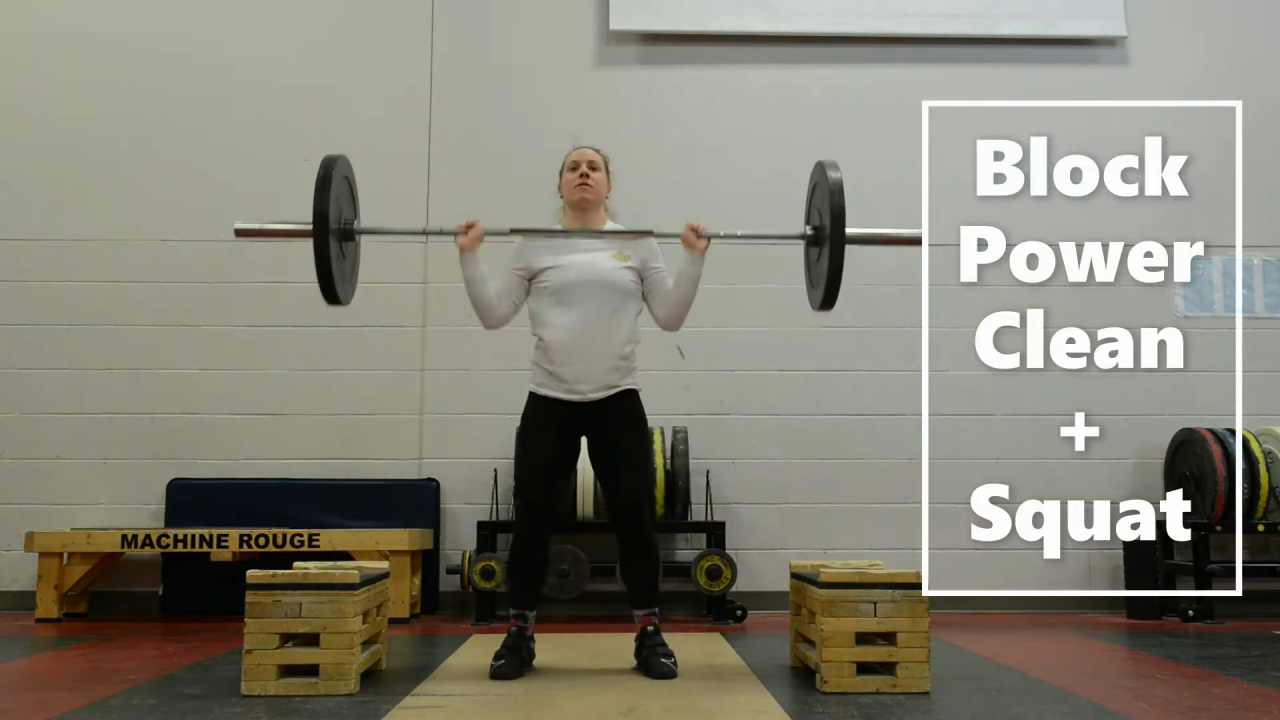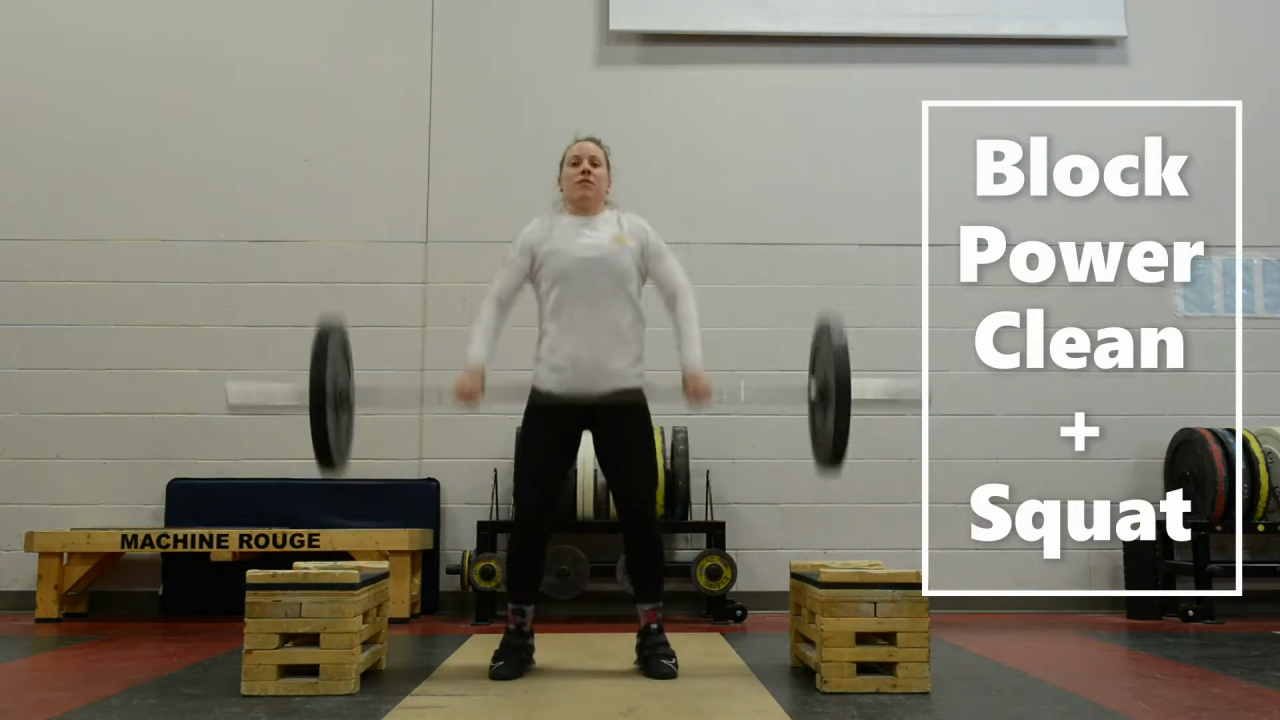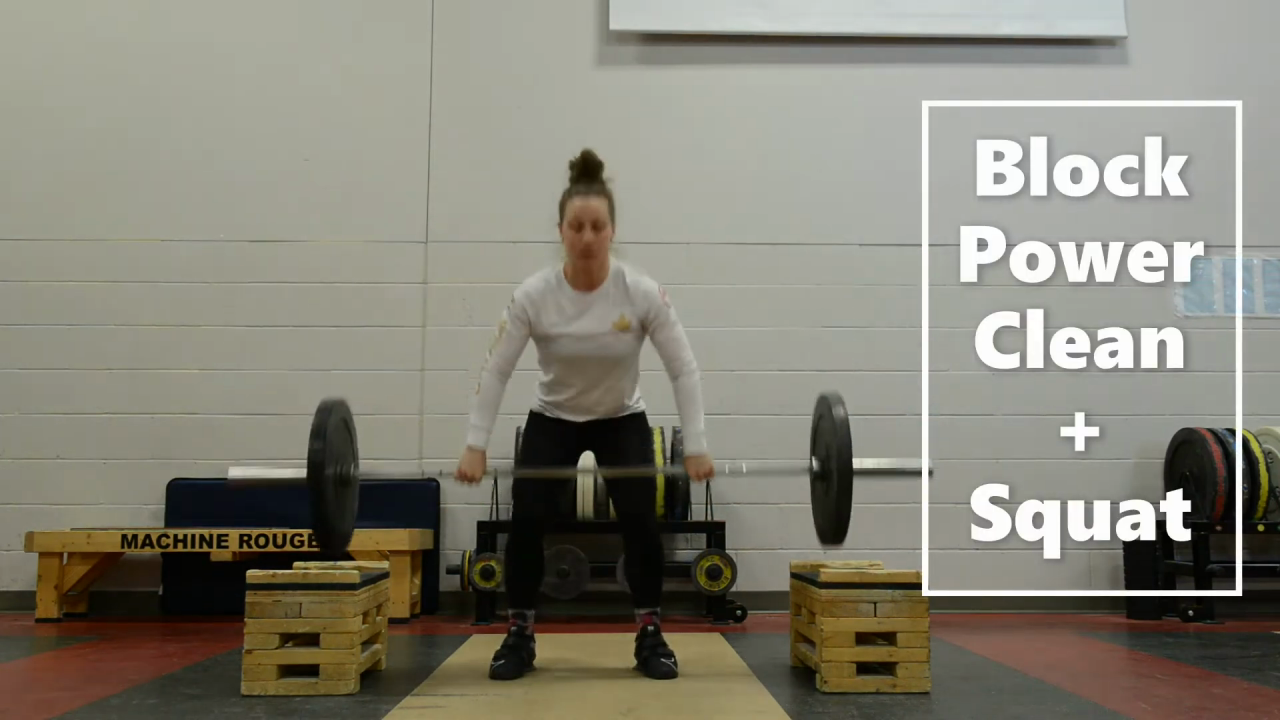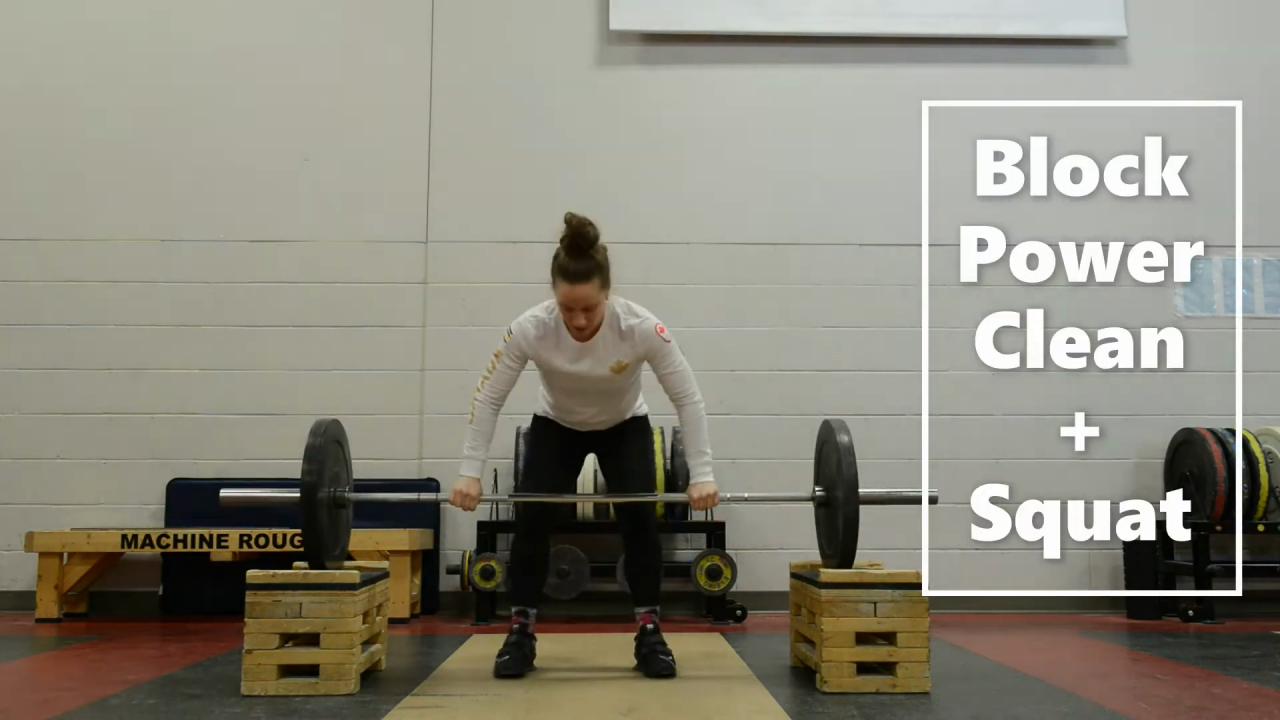
dt=0.3s
person 1, frame 1
left shoulder: (636, 246)
right shoulder: (534, 244)
left elbow: (670, 317)
right elbow: (493, 315)
left wrist: (692, 259)
right wrist: (470, 256)
left hip: (617, 400)
right hip: (549, 401)
left knee: (634, 519)
right knee: (532, 520)
left ankle: (649, 635)
right ankle: (520, 635)
person 1, frame 2
left shoulder: (634, 230)
right shoulder: (540, 232)
left elbow: (678, 294)
right elbow: (496, 302)
left wrist: (692, 364)
right wrist: (475, 364)
left hip: (622, 396)
right hip: (552, 396)
left knee: (639, 515)
right knee: (530, 516)
left ankle: (651, 633)
right ankle: (518, 635)
person 1, frame 3
left shoulder: (643, 293)
right shoulder: (534, 294)
left elbow: (683, 367)
right elbow: (496, 368)
left wrist: (696, 445)
right wrist: (476, 444)
left hip: (622, 420)
right hip: (552, 420)
left knee: (639, 518)
right knee: (528, 517)
left ankle: (650, 636)
right ankle: (518, 636)
person 1, frame 4
left shoulder: (641, 327)
right shoulder: (530, 328)
left elbow: (688, 398)
right elbow: (488, 398)
left wrist: (701, 473)
right wrist: (470, 472)
left hip: (625, 427)
right hip: (555, 426)
left knee: (639, 517)
right knee: (533, 517)
left ankle: (649, 634)
right ankle: (521, 634)
